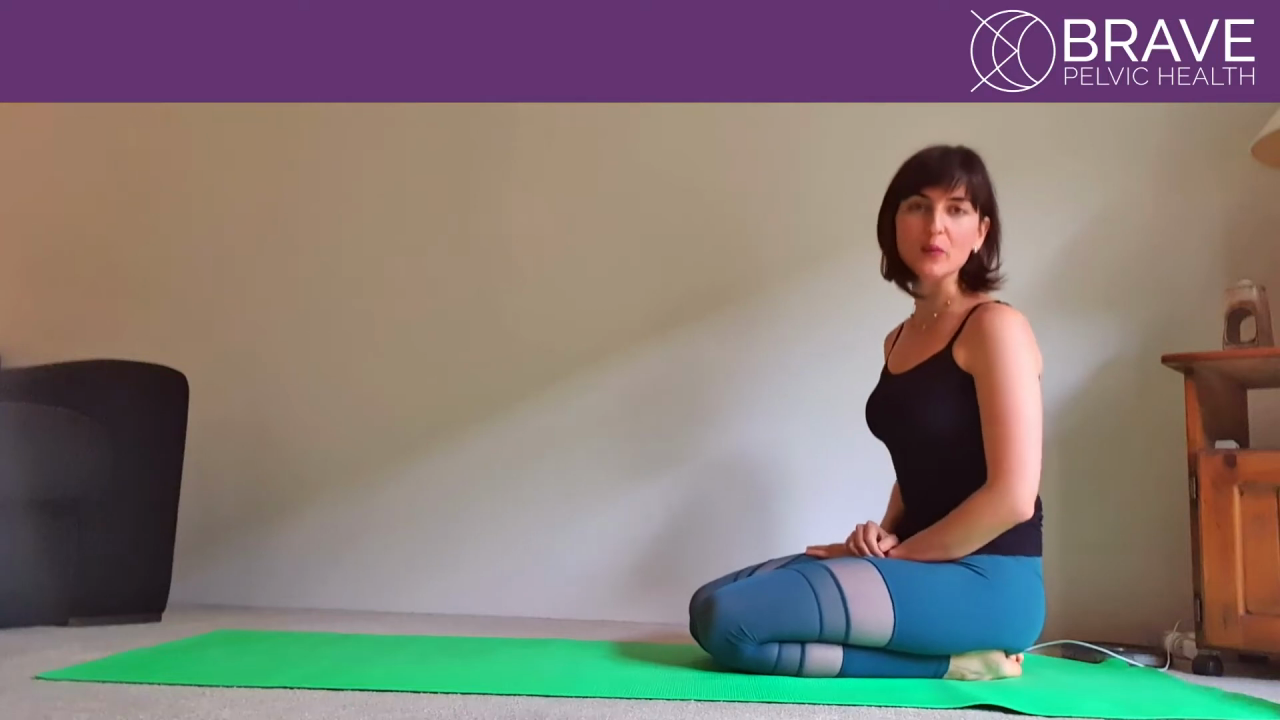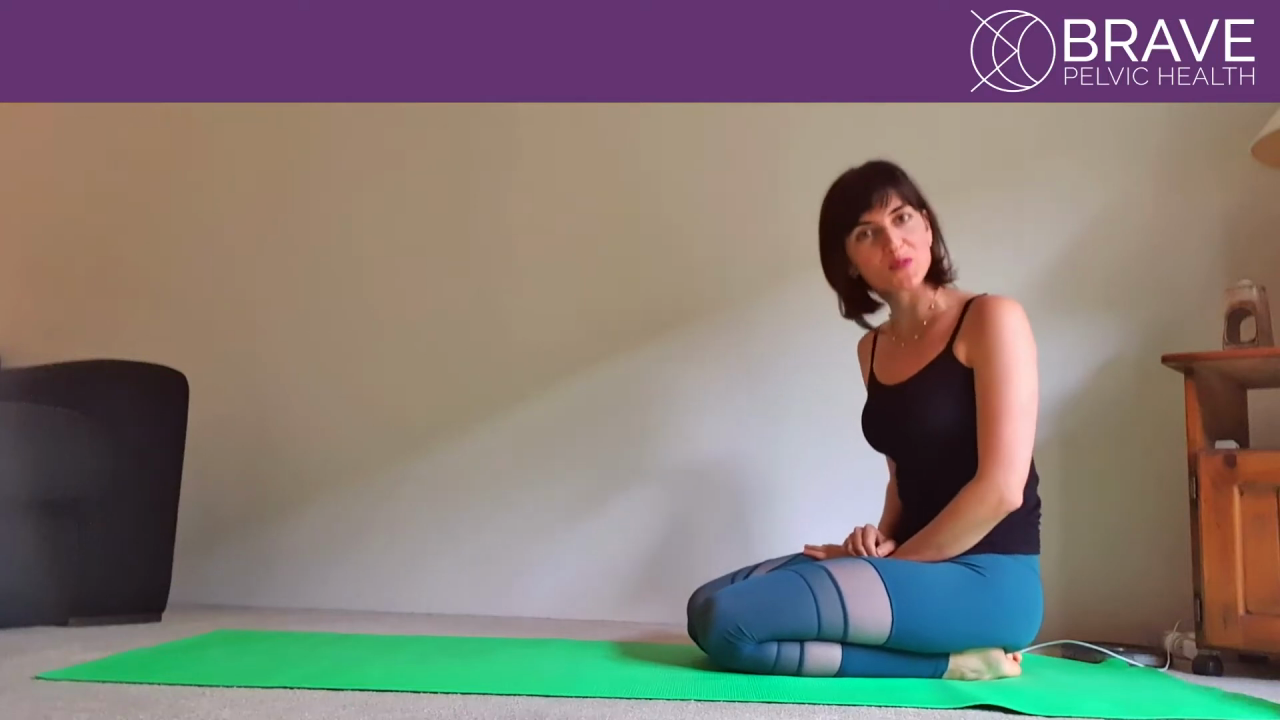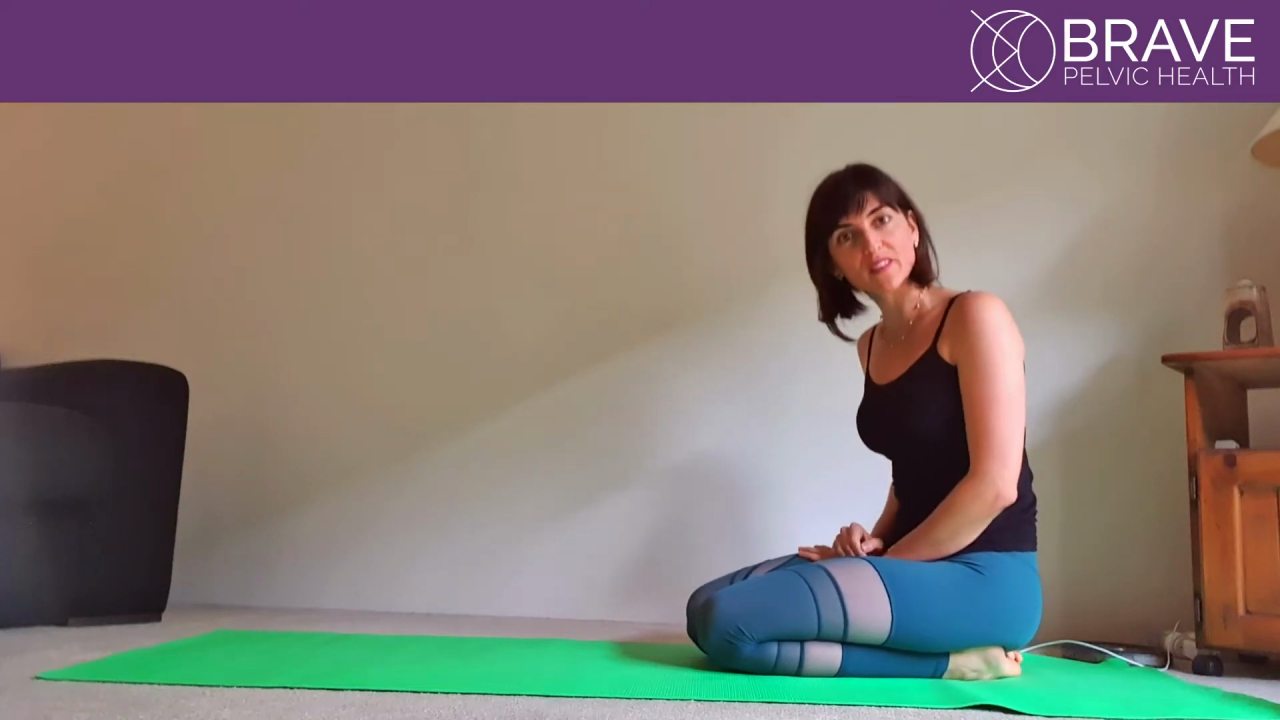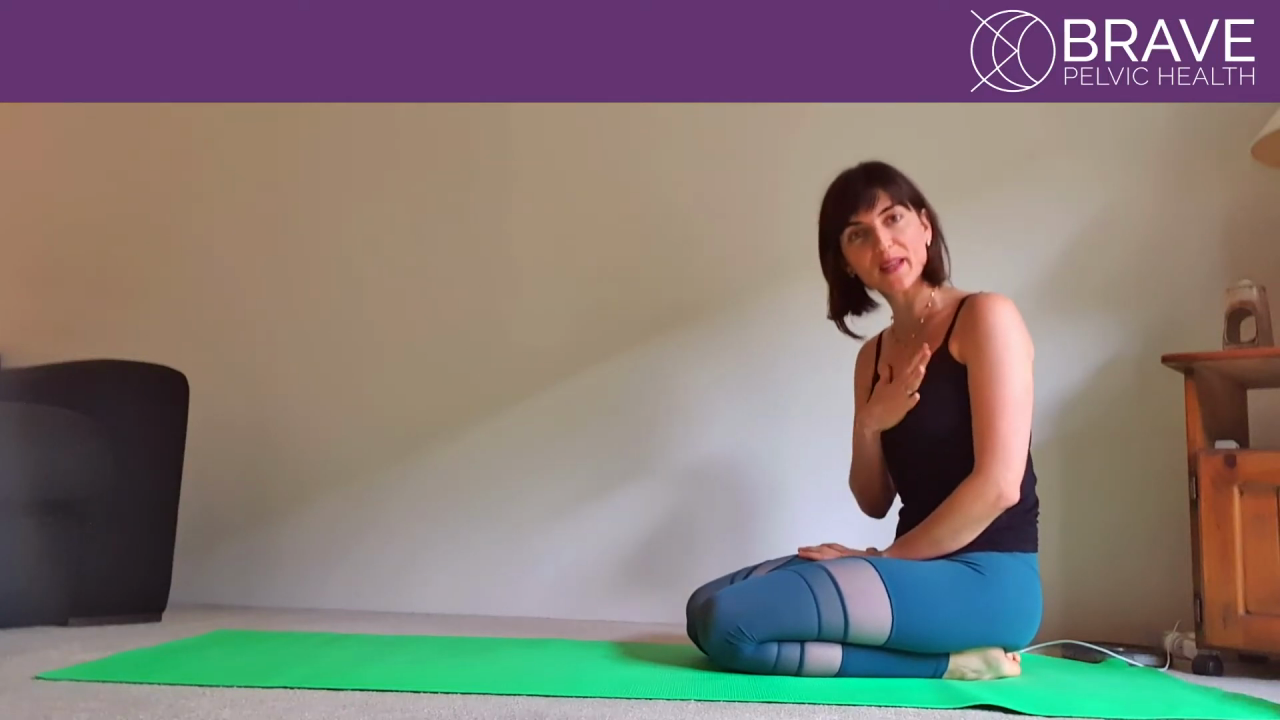
dt=0.7s
person 1, frame 1
left shoulder: (995, 327)
right shoulder: (898, 340)
left elbow: (1013, 498)
left wrist: (897, 555)
right wrist: (884, 537)
left hip: (986, 582)
right hip: (926, 567)
left knee: (730, 621)
right knee: (711, 608)
left ankle: (959, 658)
person 1, frame 2
left shoulder: (993, 320)
right shoulder: (873, 348)
left elbow: (1001, 488)
left wrist: (895, 562)
right wrist: (884, 541)
left hip: (985, 582)
right hip: (921, 566)
left knee: (731, 623)
right knee: (708, 608)
left ankle: (953, 659)
person 1, frame 3
left shoulder: (975, 317)
right shoulder: (871, 345)
left elbow: (994, 485)
left wrist: (891, 559)
right wrist: (876, 542)
left hip: (983, 580)
right hip: (919, 567)
left knee: (730, 623)
right knee: (708, 609)
left ankle: (954, 656)
person 1, frame 4
left shoulder: (986, 316)
right shoulder: (874, 354)
left elbow: (999, 484)
left wrist: (885, 559)
right wrist: (868, 427)
left hip: (985, 583)
right hip: (921, 570)
left knee: (730, 623)
right knee: (707, 609)
left ankle: (955, 658)
